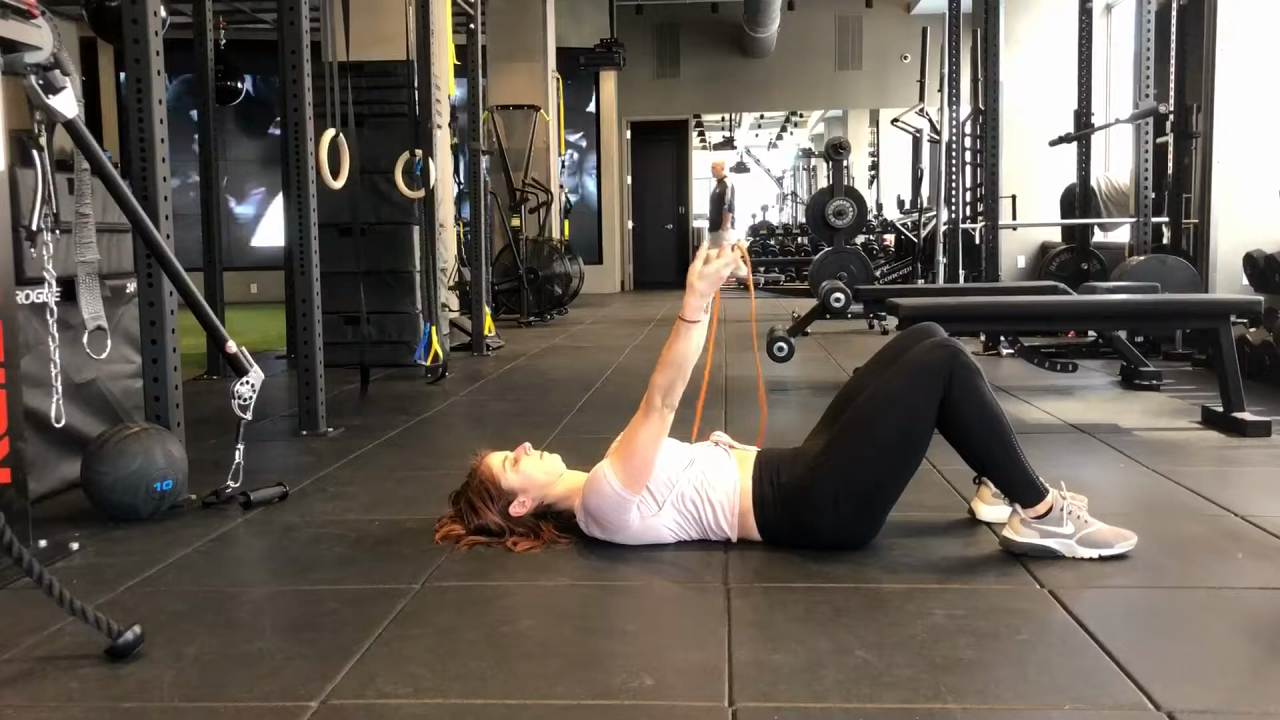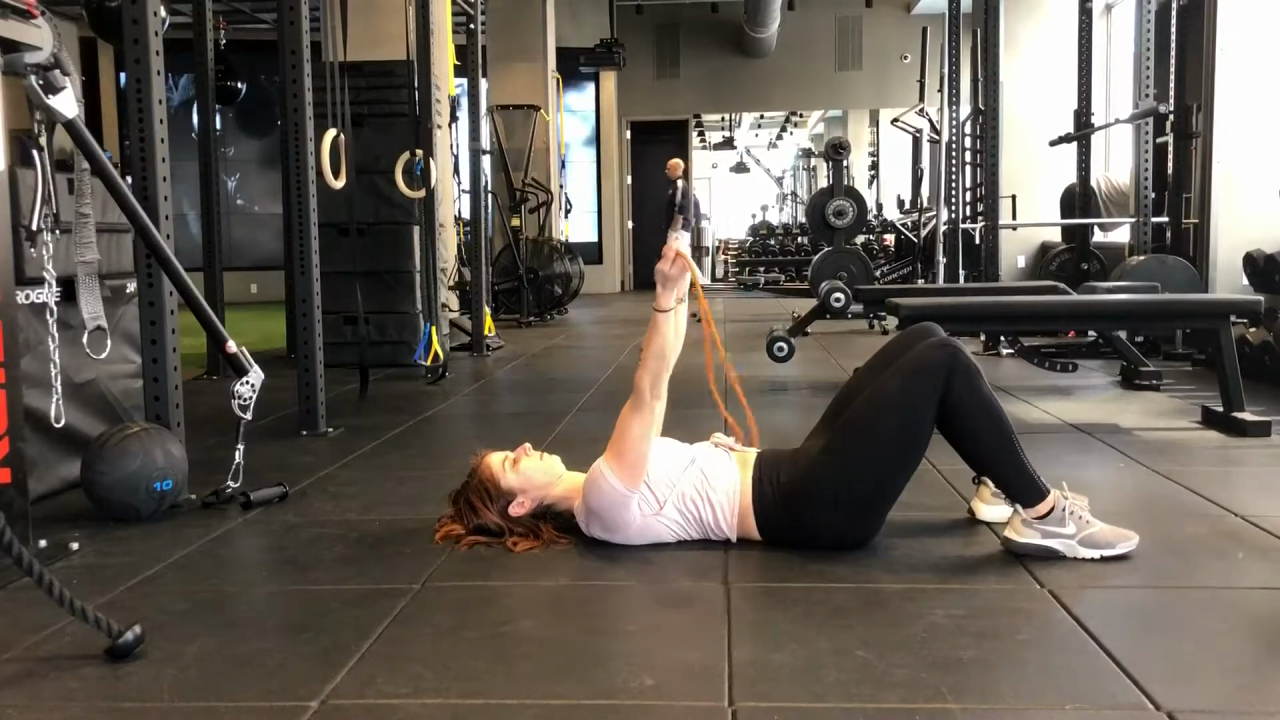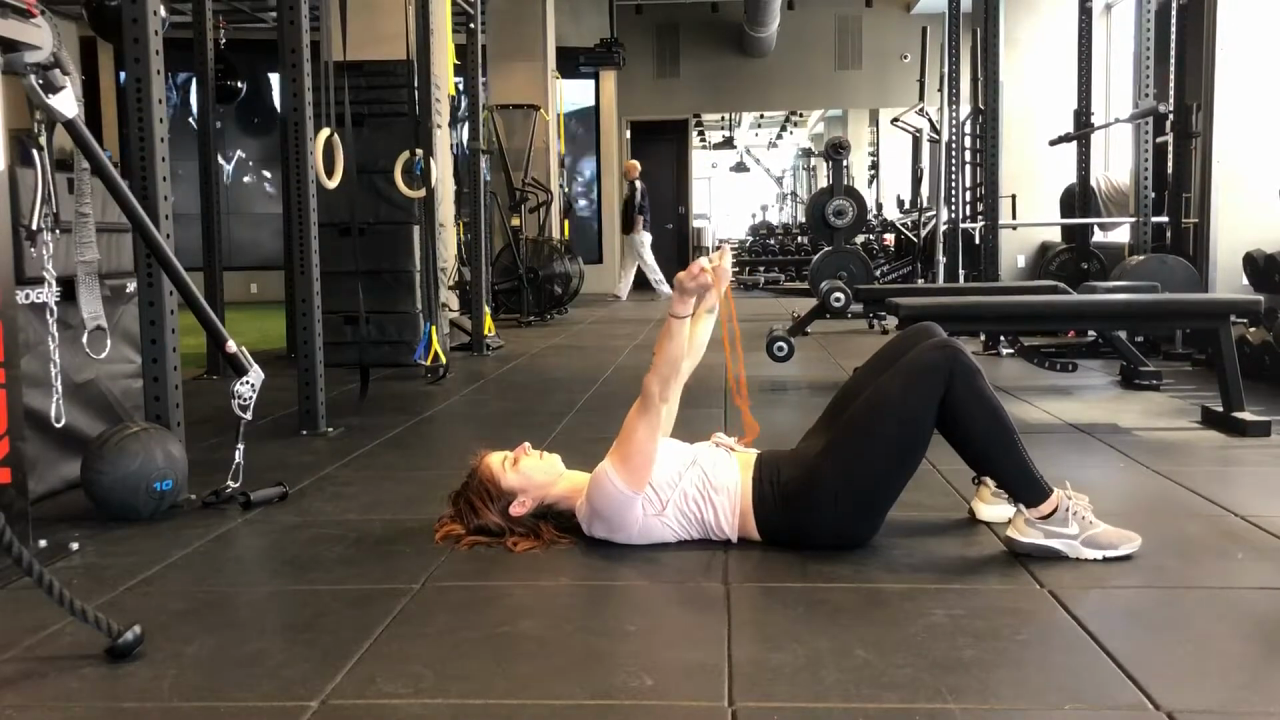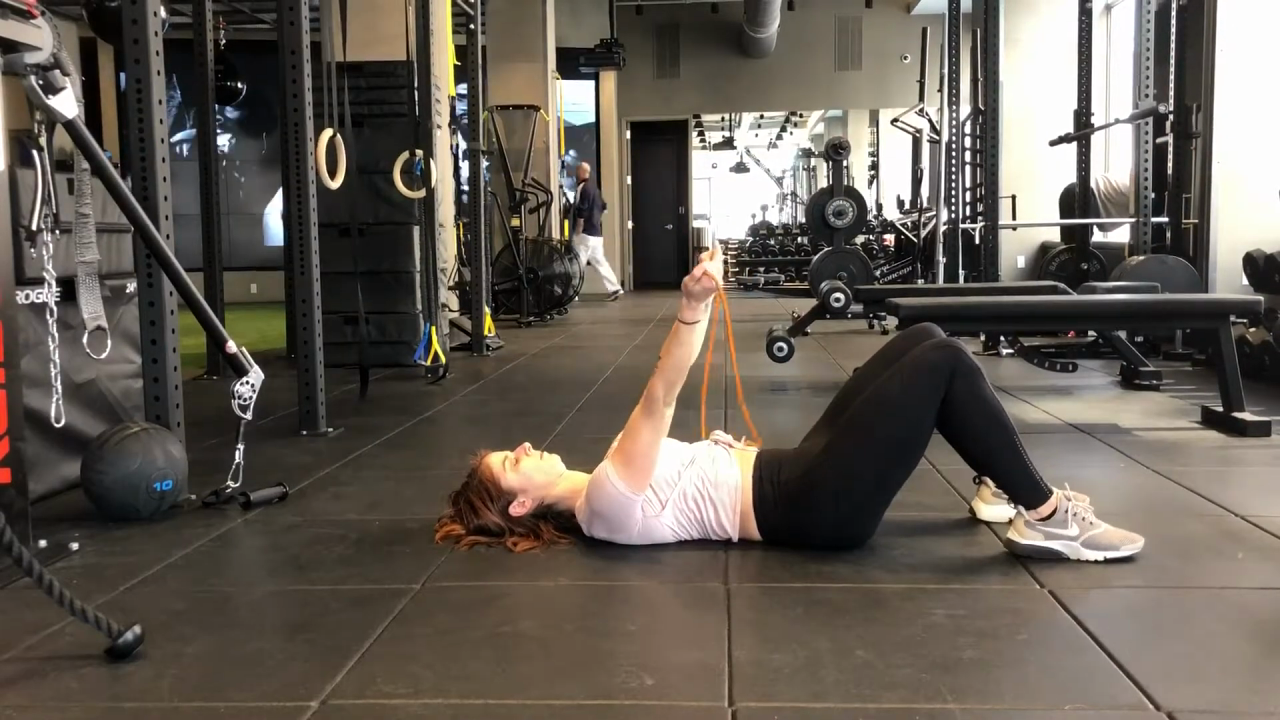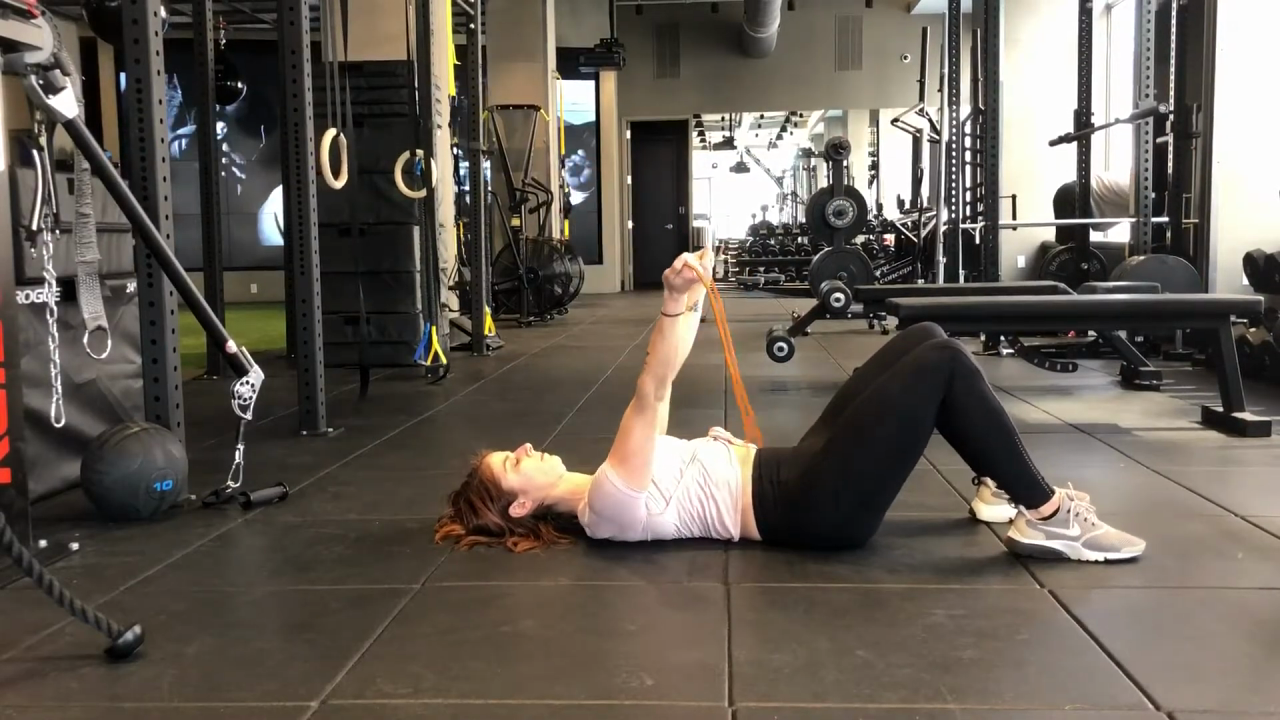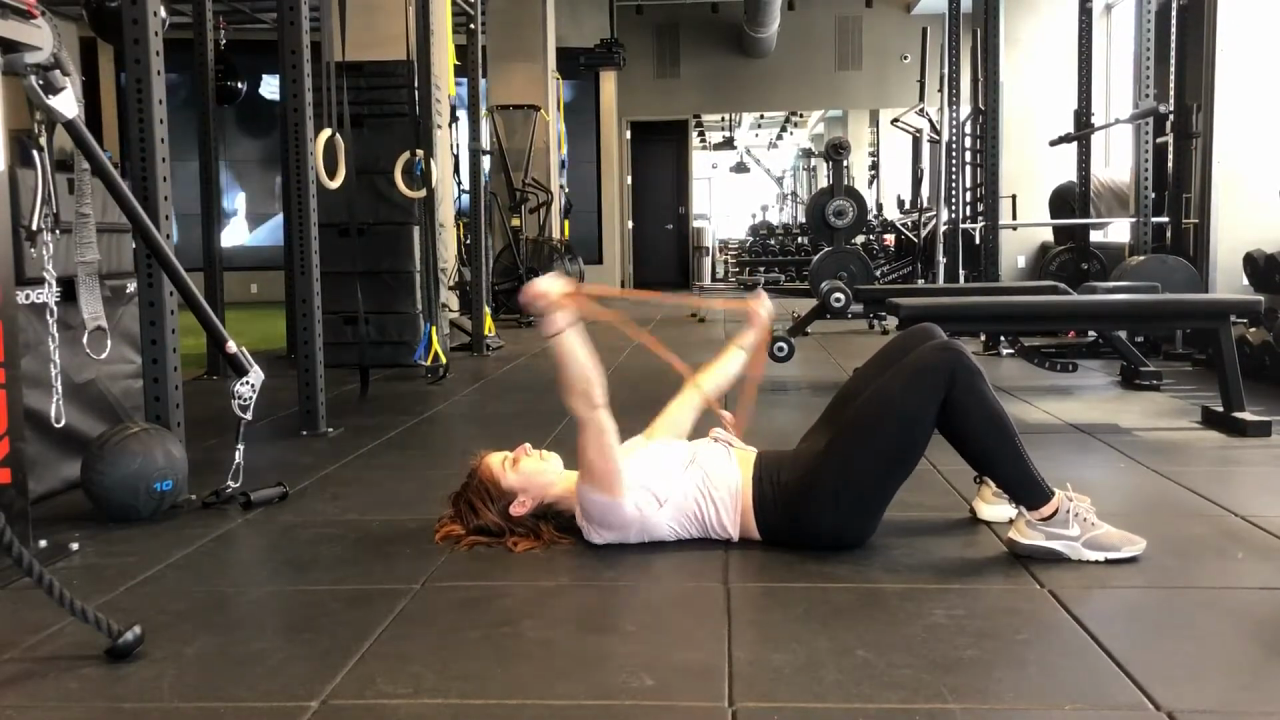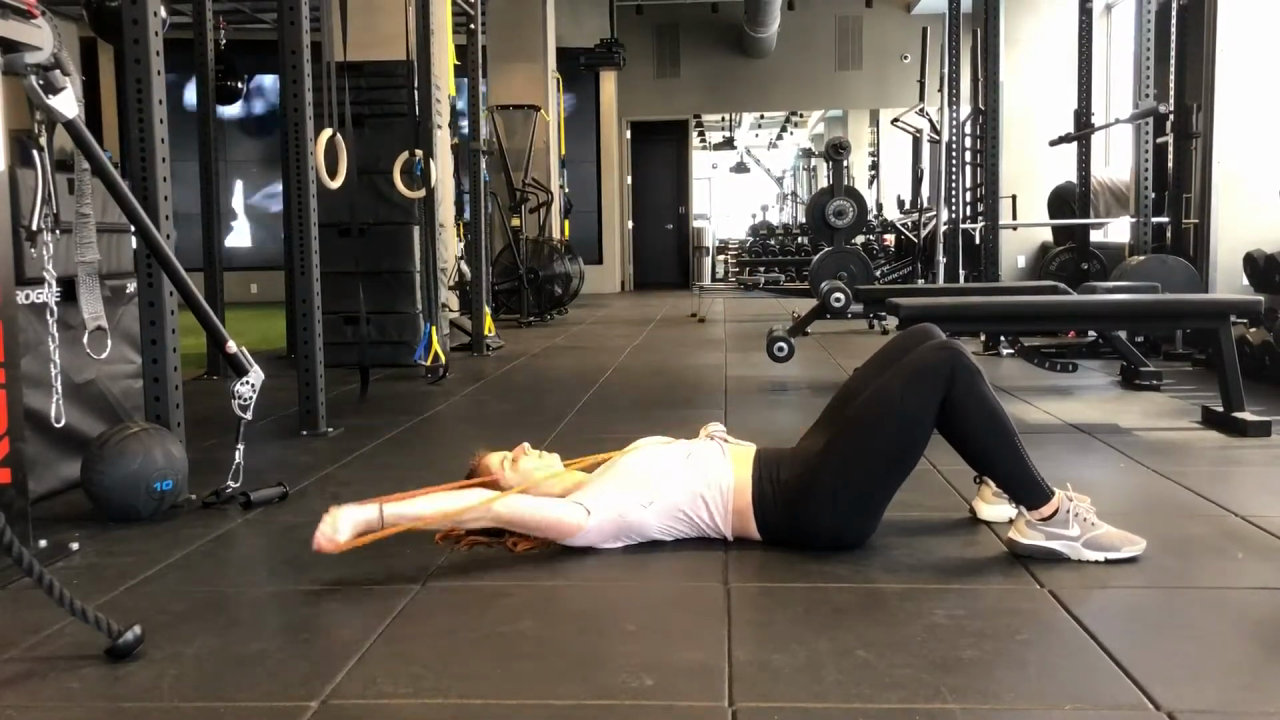
dt=0.7s
person 1, frame 1
left shoulder: (604, 478)
right shoulder: (604, 505)
left elbow: (662, 392)
right elbow: (659, 402)
left wrist: (702, 289)
right wrist: (696, 300)
left hip: (795, 473)
right hip: (819, 506)
left knee: (924, 339)
right knee: (941, 360)
left ankle: (1004, 487)
right ankle: (1040, 514)
person 1, frame 2
left shoulder: (604, 479)
right shoulder: (602, 503)
left elbow: (653, 388)
right elbow: (644, 394)
left wrist: (679, 295)
right wrist: (665, 297)
left hip: (797, 476)
right hip: (817, 508)
left knee: (925, 340)
right knee: (940, 363)
left ankle: (1002, 488)
right ankle: (1043, 518)
person 1, frame 3
left shoulder: (605, 480)
right shoulder: (605, 506)
left elbow: (674, 383)
right elbow: (652, 397)
left wrist: (711, 299)
right wrist: (681, 303)
left hip: (795, 473)
right hip: (816, 506)
left knee: (925, 339)
right knee: (940, 362)
left ankle: (1003, 487)
right ankle: (1045, 514)
person 1, frame 4
left shoulder: (609, 477)
right shoulder: (605, 507)
left elbow: (665, 388)
right elbow: (658, 399)
left wrist: (705, 297)
right wrist: (690, 308)
left hip: (796, 475)
right hip: (815, 506)
left knee: (926, 339)
right knee: (942, 361)
left ankle: (1003, 487)
right ankle: (1046, 517)
person 1, frame 5
left shoulder: (606, 482)
right shoulder: (608, 507)
left elbow: (659, 385)
right elbow: (650, 394)
left wrist: (696, 294)
right wrist: (673, 300)
left hip: (796, 471)
right hip: (816, 506)
left knee: (926, 339)
right knee: (941, 363)
left ankle: (1004, 488)
right ankle: (1048, 517)
person 1, frame 6
left shoulder: (619, 472)
right shoulder: (599, 514)
left elbow: (690, 398)
right elbow: (592, 408)
left wrist: (749, 338)
right wrist: (558, 321)
left hip: (798, 475)
right hip: (815, 506)
left knee: (928, 343)
right knee: (942, 364)
left ankle: (1001, 488)
right ankle: (1046, 519)
person 1, frame 7
left shoulder: (601, 475)
right shoulder: (585, 516)
right elbow: (491, 508)
right wrist: (365, 512)
left hip: (787, 470)
right hip: (811, 508)
left knee: (924, 342)
right knee: (941, 366)
left ankle: (1004, 488)
right ankle: (1047, 520)
